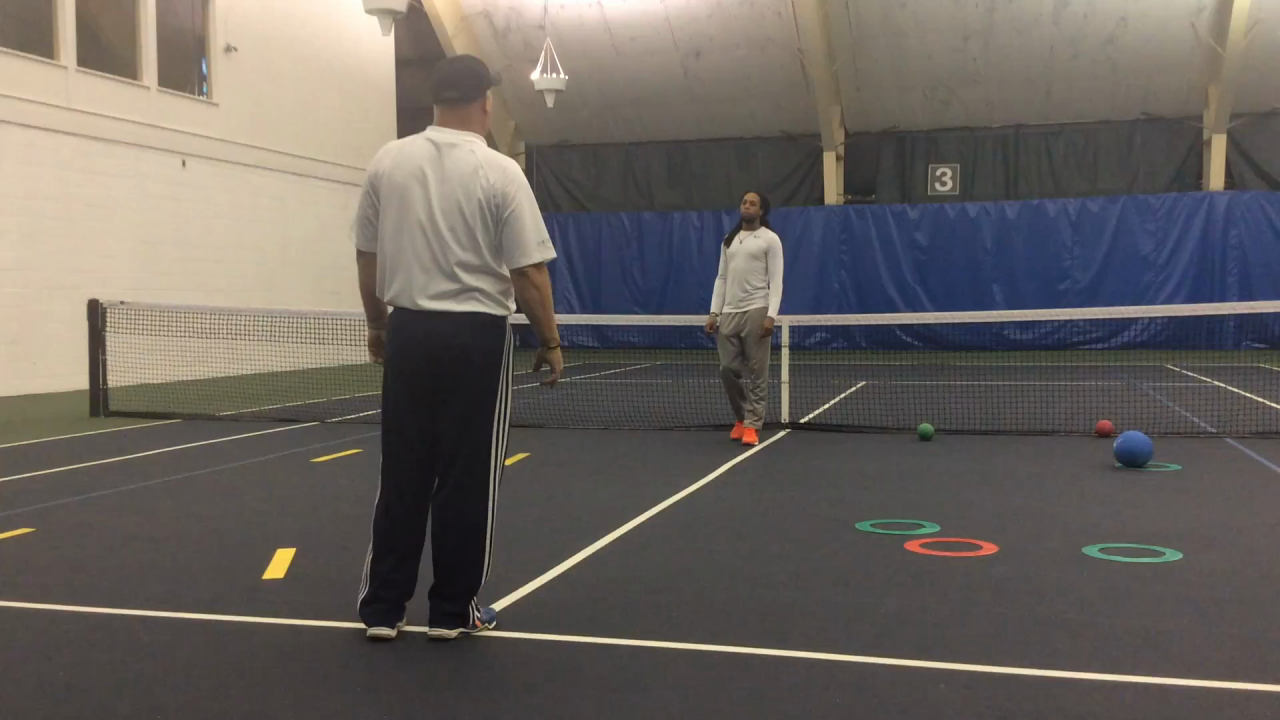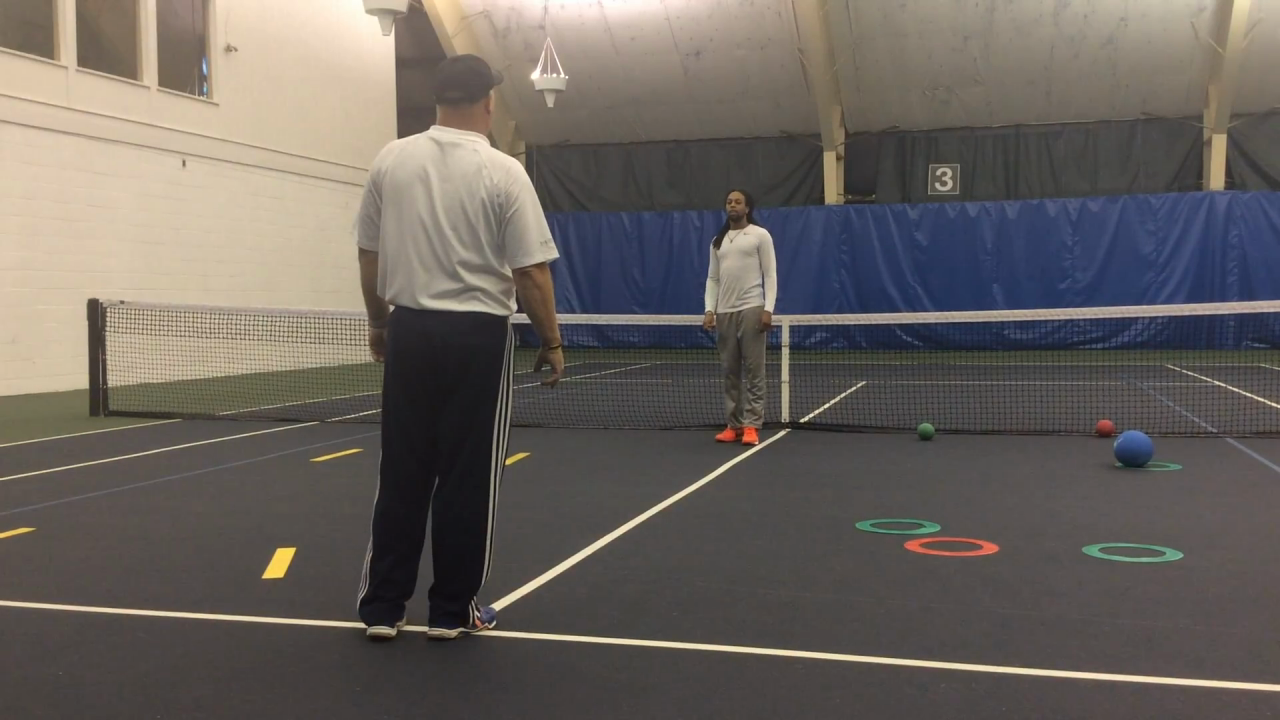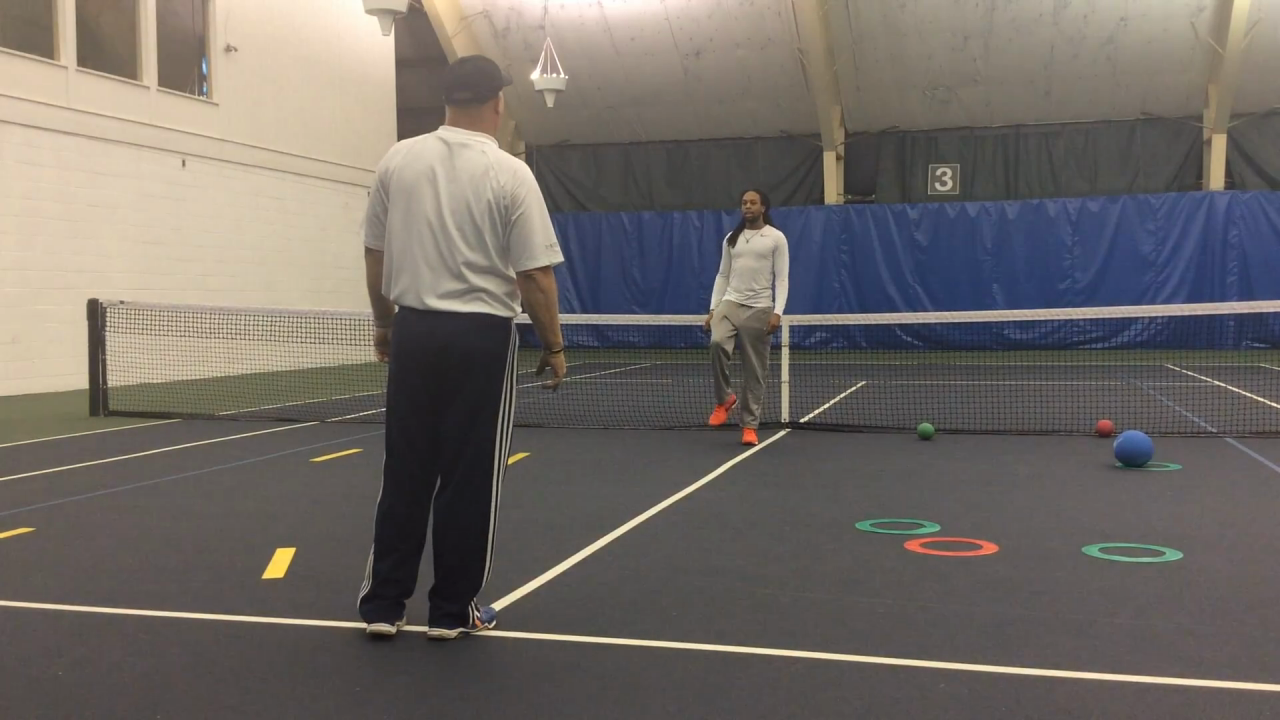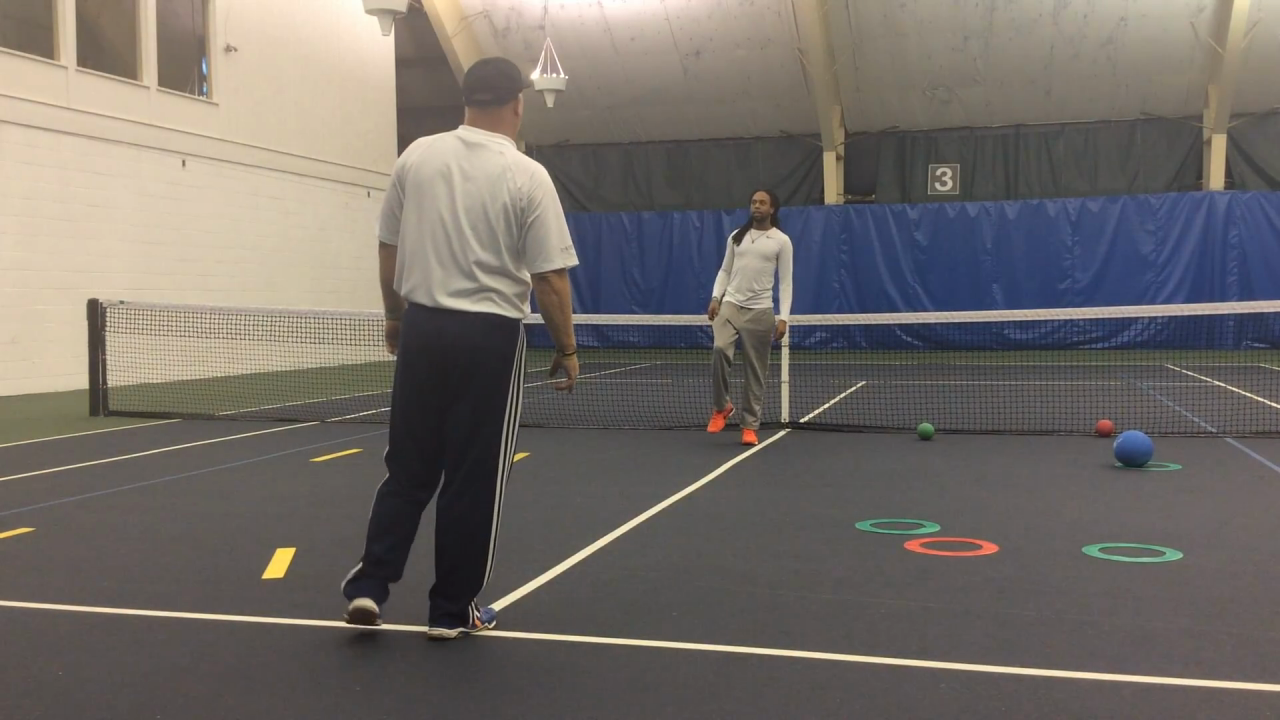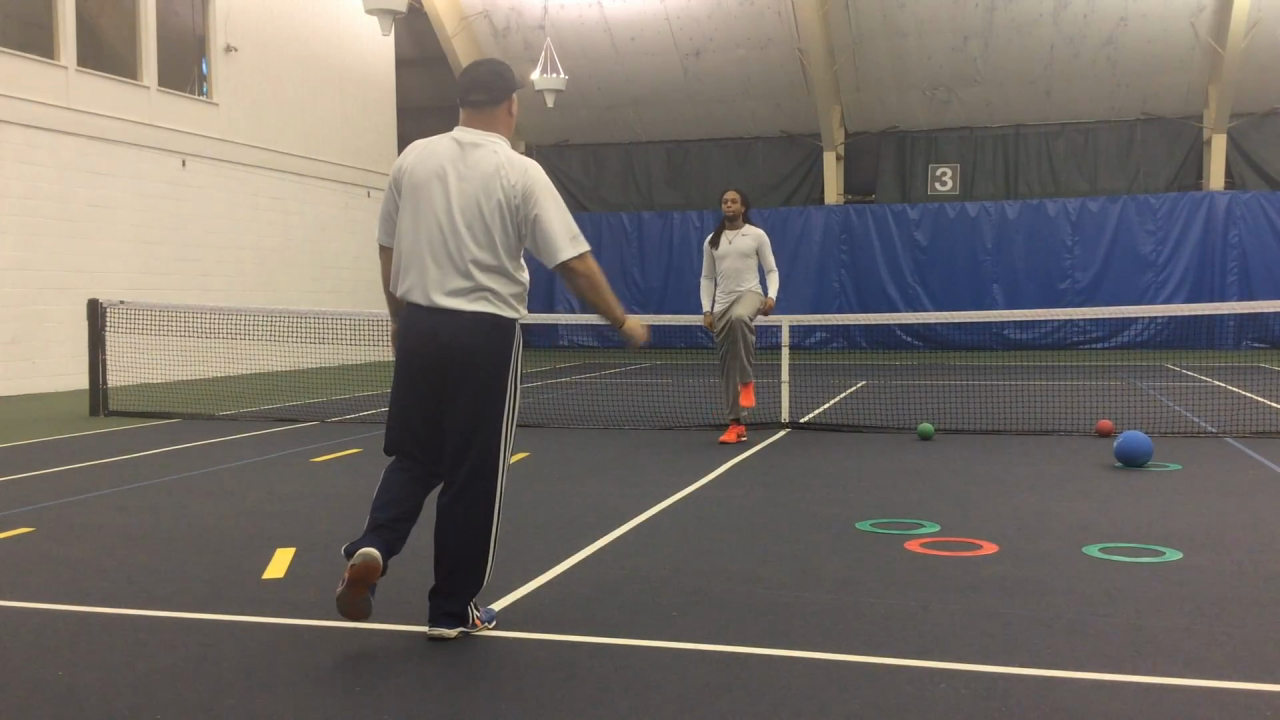
dt=1s
person 1, frame 1
left shoulder: (387, 162)
right shoulder: (499, 171)
left elbow: (367, 257)
right elbow: (528, 271)
left wrist: (376, 324)
right wrist: (550, 341)
left hip: (409, 333)
right hip: (476, 336)
left knee: (402, 476)
right knee: (466, 480)
left ankle: (383, 607)
right ankle: (452, 610)
person 1, frame 2
left shoulder: (390, 159)
right shoulder: (503, 170)
left elbow: (369, 254)
right elbow: (530, 271)
left wrist: (378, 321)
right wrist: (551, 341)
left hip: (409, 331)
right hip: (477, 335)
left knee: (401, 474)
right knee: (465, 478)
left ankle: (382, 605)
right ankle: (452, 610)
person 1, frame 3
left shoulder: (397, 159)
right shoulder: (509, 173)
left elbow: (375, 254)
right elbow: (535, 275)
left wrist: (383, 322)
right wrist: (554, 346)
left hip: (413, 332)
right hip: (481, 337)
left knee: (405, 475)
right knee: (468, 480)
left ankle: (382, 603)
right ankle: (452, 610)
person 1, frame 4
left shoulder: (415, 156)
right shoulder: (527, 175)
left elbow: (389, 251)
right elbow: (550, 279)
left wrist: (395, 317)
right wrist: (567, 349)
left hip: (422, 329)
right hip: (488, 336)
left knee: (408, 470)
right knee: (473, 480)
left ankle: (369, 585)
right ankle: (452, 610)
person 1, frame 5
left shoulder: (412, 158)
right shoulder: (520, 172)
left elbow: (388, 252)
right elbow: (574, 263)
left wrist: (400, 318)
right wrist: (622, 320)
left hip: (420, 327)
right hip: (484, 334)
left knee: (412, 458)
right knee: (473, 478)
left ankle: (371, 548)
right ankle: (452, 609)
person 2, frame 1
left shoulder: (770, 240)
right shoulder: (729, 240)
left elbow: (776, 281)
left wrist: (771, 316)
right wrist: (714, 312)
left hip: (756, 312)
right hip: (729, 313)
left knee: (756, 372)
right knee: (728, 369)
left ankle: (752, 426)
right ankle: (742, 417)
person 2, frame 2
left shoulder: (760, 235)
right shoulder: (718, 241)
left elbow: (770, 275)
right elbow: (712, 279)
left wrist: (768, 309)
right wrist: (709, 310)
left hip: (752, 310)
right hip: (724, 312)
left knee: (754, 370)
right knee: (730, 372)
left ankle: (752, 426)
right ankle: (734, 425)
person 2, frame 3
left shoulder: (776, 238)
right shoulder: (731, 238)
left elbow: (781, 279)
right elbow: (722, 275)
left wrist: (777, 312)
right wrist: (713, 309)
left hip: (759, 309)
right hip: (730, 303)
left knee: (755, 370)
right knee: (717, 342)
left ankle: (750, 426)
right ankle: (724, 399)
person 2, frame 4
left shoulder: (782, 241)
right shoulder: (737, 236)
left elbow: (786, 282)
right elbow: (725, 271)
left wrist: (783, 317)
right wrist: (716, 297)
left hip: (760, 311)
right hip: (730, 305)
left knee: (755, 369)
right knee: (720, 350)
left ankle: (750, 427)
right ankle: (722, 407)
person 2, frame 5
left shoulder: (757, 235)
right shoulder: (712, 241)
left elbow: (772, 270)
right elbow: (707, 278)
left wrist: (771, 296)
right wrist: (707, 311)
left hip: (749, 295)
right hip: (722, 306)
left knee: (740, 318)
right knee: (727, 366)
left ankle: (747, 381)
right ankle: (736, 424)
